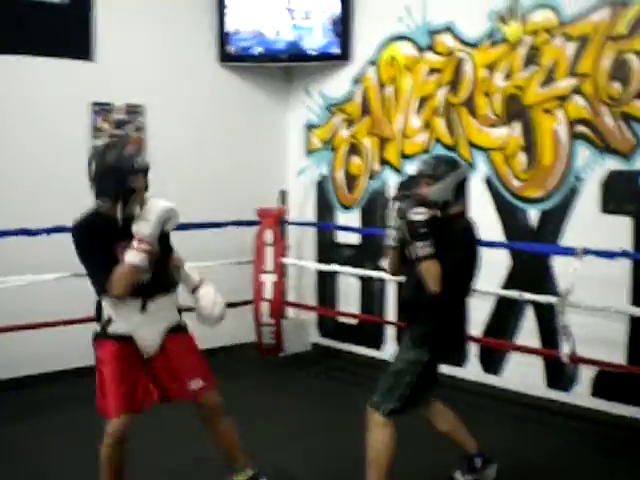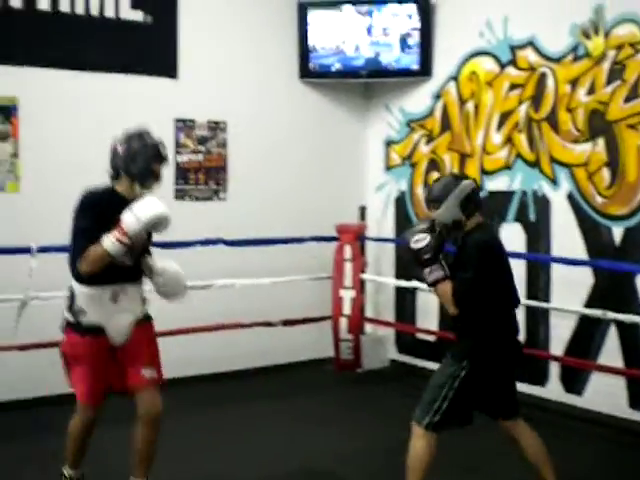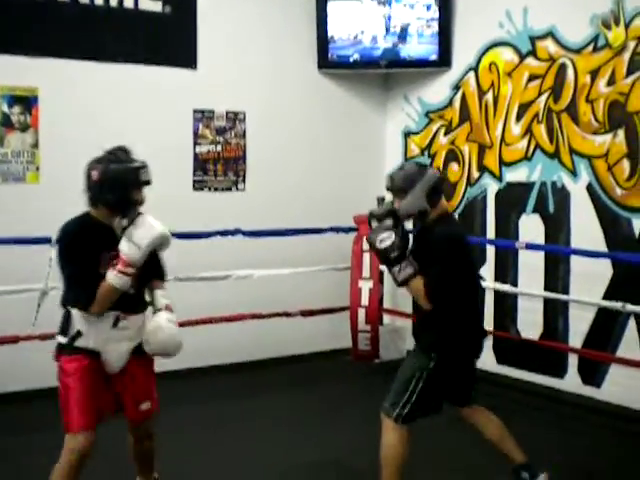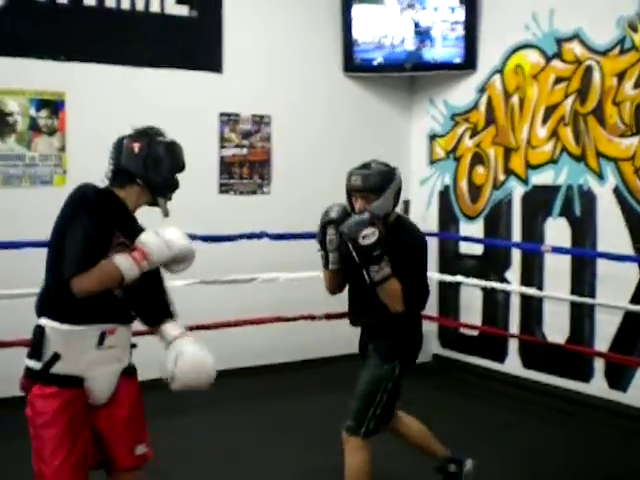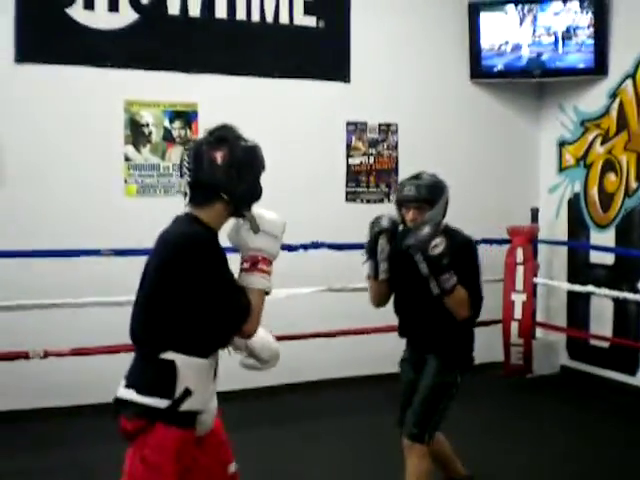
dt=0.7s
person 1, frame 1
left shoulder: (151, 212)
right shoulder: (87, 230)
right elbow: (117, 289)
left wrist: (198, 286)
right wrist: (142, 239)
left hip: (166, 326)
right hip: (120, 335)
left knee: (212, 406)
right knee: (117, 428)
person 1, frame 2
left shoulder: (144, 205)
right shoulder: (95, 202)
right elbow: (85, 264)
left wrist: (155, 268)
right wrist: (126, 229)
left hip: (133, 319)
right hip: (90, 322)
left knee: (151, 409)
right knee: (88, 410)
person 1, frame 3
left shoulder: (136, 225)
right shoulder: (74, 234)
left elbow: (154, 275)
right elbow: (94, 305)
left wrist: (163, 310)
right wrist: (129, 258)
left hip: (129, 344)
right hip: (83, 348)
left knee: (143, 427)
right knee: (79, 445)
person 1, frame 4
left shoulder: (136, 233)
right shoulder: (86, 201)
left elbow: (154, 306)
right elbow: (82, 283)
left wrist: (180, 342)
right wrist: (146, 254)
left hip: (115, 370)
right hip: (61, 371)
person 1, frame 5
left shoulder: (190, 235)
right shoulder: (193, 242)
right elbow: (244, 323)
left wrist: (244, 339)
right wrist: (259, 259)
left hip: (192, 400)
right hip: (160, 406)
person 2, frame 1
left shoulder: (460, 230)
right shoulder: (434, 222)
left elbow: (437, 285)
right elbow: (395, 268)
left wrist: (421, 237)
right wrist: (399, 226)
left hip: (432, 331)
right hip: (422, 327)
left knee: (380, 414)
right knee: (424, 402)
person 2, frame 2
left shoulder: (477, 244)
right shoulder: (480, 238)
left elbow: (455, 304)
right elbow: (456, 292)
left wrist: (428, 260)
right wrist: (434, 256)
left hip: (475, 348)
right hip: (498, 345)
left knee: (423, 427)
right knee: (511, 420)
person 2, frame 3
left shoulder: (442, 237)
right shoulder: (435, 227)
left elbow: (429, 300)
right elbow: (412, 278)
left wrist: (395, 257)
right wrist: (391, 243)
left hip: (442, 337)
right hip: (462, 333)
left knee: (393, 418)
right knee: (467, 407)
person 2, frame 4
left shoulder: (409, 238)
right shoulder: (355, 230)
left elbow: (401, 304)
right elbow: (333, 287)
left wrist: (374, 256)
right wrist: (331, 246)
left hip: (396, 342)
right hip: (372, 337)
left knee: (354, 436)
right knee: (386, 416)
person 2, frame 5
left shoulder: (460, 246)
right shoulder: (400, 242)
left elbow: (464, 310)
right elbow: (378, 300)
left wrist: (439, 266)
right wrist: (378, 253)
left hip: (447, 351)
right hip: (416, 347)
left knee: (414, 440)
right knee: (419, 429)
